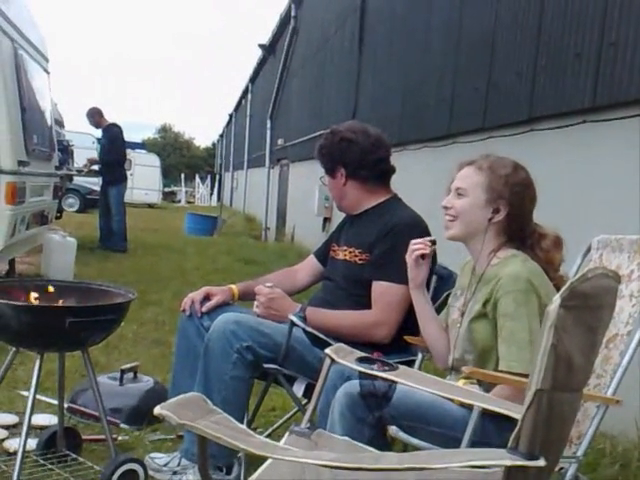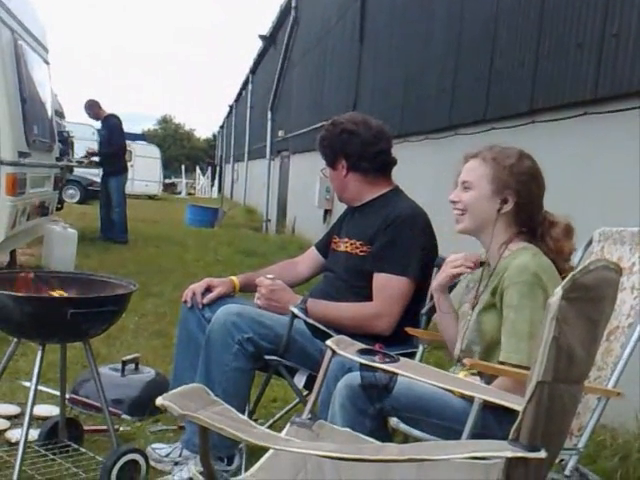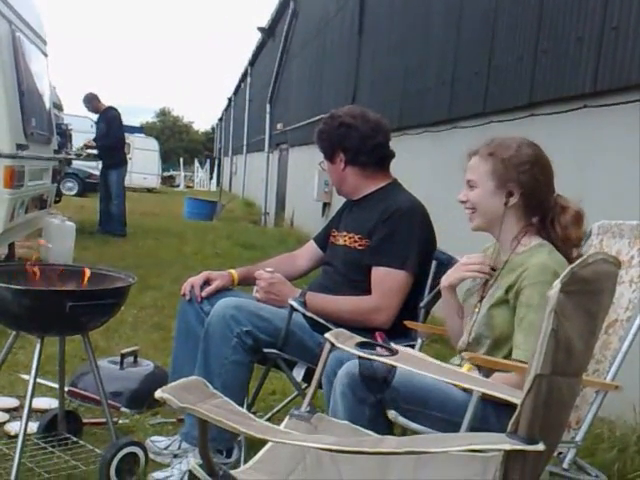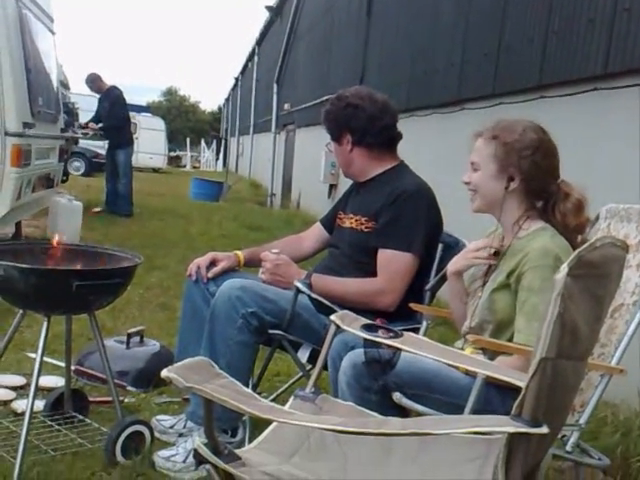
dt=0.5s
person 1, frame 1
left shoulder: (401, 227)
right shoulder: (353, 222)
left elbow: (381, 326)
right elbow: (300, 274)
left wrist: (296, 313)
right wrist: (234, 290)
right hip: (315, 332)
left knee: (232, 330)
right knee: (200, 314)
right ankle: (193, 444)
person 1, frame 2
left shoulder: (403, 220)
right shoulder: (354, 214)
left elbow: (382, 318)
right elbow: (301, 266)
left wrist: (297, 305)
right wrist: (234, 282)
right hip: (316, 323)
left knee: (232, 322)
right knee: (201, 306)
right ankle: (192, 429)
person 1, frame 3
left shoulder: (401, 213)
right shoulder: (353, 208)
left elbow: (381, 312)
right elbow: (301, 258)
left wrist: (296, 298)
right wrist: (233, 275)
right hip: (314, 317)
left knee: (231, 315)
right knee: (201, 299)
left ankle: (211, 448)
right ankle: (192, 424)
person 1, frame 4
left shoulder: (408, 195)
right shoulder: (360, 189)
left elbow: (386, 294)
right elbow: (307, 240)
left wrist: (301, 280)
right wrist: (239, 256)
right hip: (322, 300)
left knee: (237, 296)
right knee: (206, 280)
left ankle: (216, 429)
right ankle: (195, 405)
person 2, frame 1
left shoulder: (515, 277)
right shoulder: (471, 270)
left elbow: (517, 393)
right elbow: (446, 358)
left wrist: (458, 405)
right wrist: (416, 286)
left hip: (502, 423)
right hip: (467, 402)
left knee: (356, 396)
person 2, frame 2
left shoulder: (523, 269)
right shoulder: (486, 263)
left elbow: (517, 385)
right elbow: (463, 350)
left wrist: (451, 394)
right wrist: (440, 291)
left hip: (503, 417)
right hip: (474, 395)
left knee: (358, 388)
right knee: (348, 368)
person 2, frame 3
left shoulder: (540, 268)
right shoulder: (493, 254)
left elbow: (524, 381)
left wrist: (448, 384)
right wrist: (448, 289)
left hip: (501, 409)
right hip: (468, 386)
left knee: (357, 376)
right knee: (347, 364)
person 2, frame 4
left shoulder: (541, 252)
right shoulder: (498, 239)
left elbow: (527, 365)
left wrist: (453, 367)
right wrist: (454, 274)
left hip: (505, 393)
left knee: (362, 366)
right knee: (347, 345)
person 3, frame 1
left shoulder: (115, 132)
right shoulder: (106, 132)
left elbow: (120, 157)
left wrist: (98, 160)
right wrist: (96, 161)
left hip: (116, 180)
right hip: (107, 179)
left knee: (117, 213)
right knee: (104, 212)
left ankle: (120, 245)
right ankle: (106, 242)
person 3, frame 2
left shoulder: (113, 123)
right shoulder: (105, 124)
left elbow: (119, 148)
left wrist: (97, 152)
right wrist: (96, 152)
left hip: (117, 171)
right hip: (108, 171)
left knee: (117, 204)
right knee: (105, 204)
left ankle: (120, 236)
right ankle: (107, 233)
person 3, frame 3
left shoulder: (113, 116)
right shoulder: (101, 118)
left elbow: (115, 141)
left wrist: (95, 145)
right wrist: (90, 143)
left hip: (117, 164)
right hip: (107, 163)
left knee: (116, 197)
right knee: (104, 196)
left ankle: (118, 228)
right ankle: (105, 226)
person 3, frame 4
left shoulder: (116, 95)
right shoulder: (102, 98)
left elbow: (119, 120)
right elbow: (98, 116)
left wrist: (99, 128)
right wrist: (87, 124)
left hip: (123, 143)
right hip: (113, 142)
left knee: (123, 177)
right knee: (111, 176)
left ankle: (125, 209)
right ankle: (111, 205)
